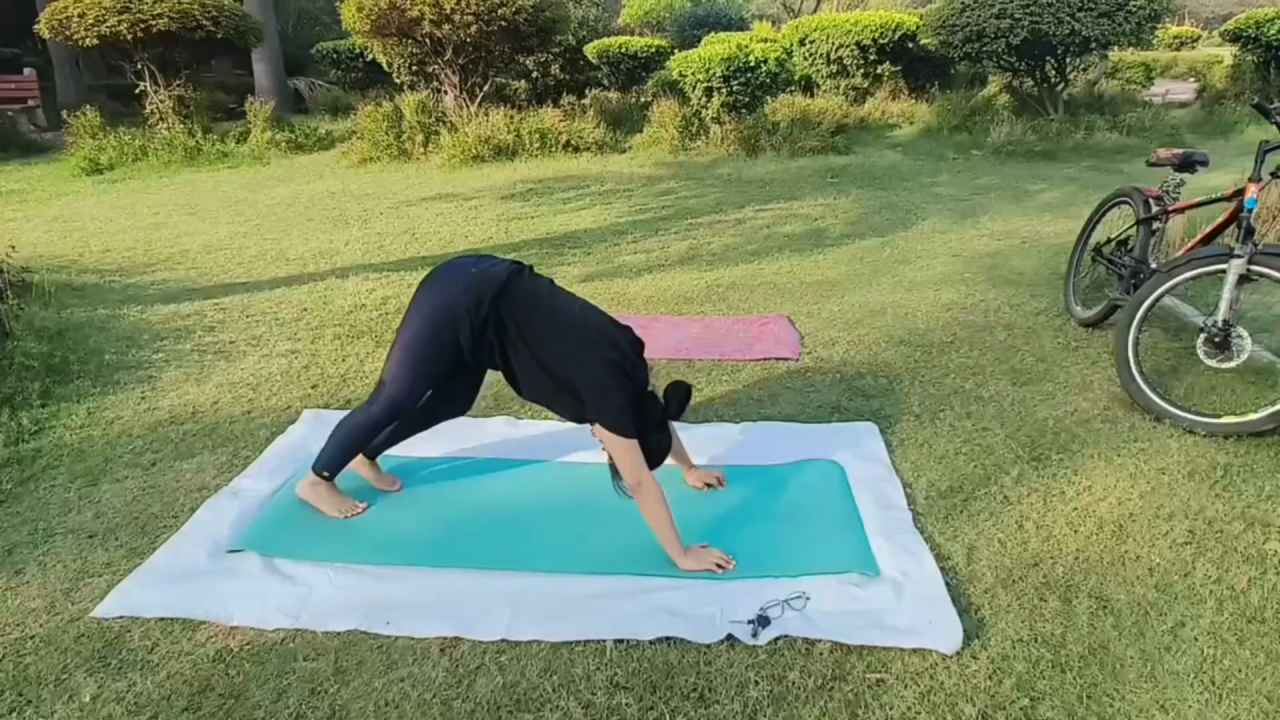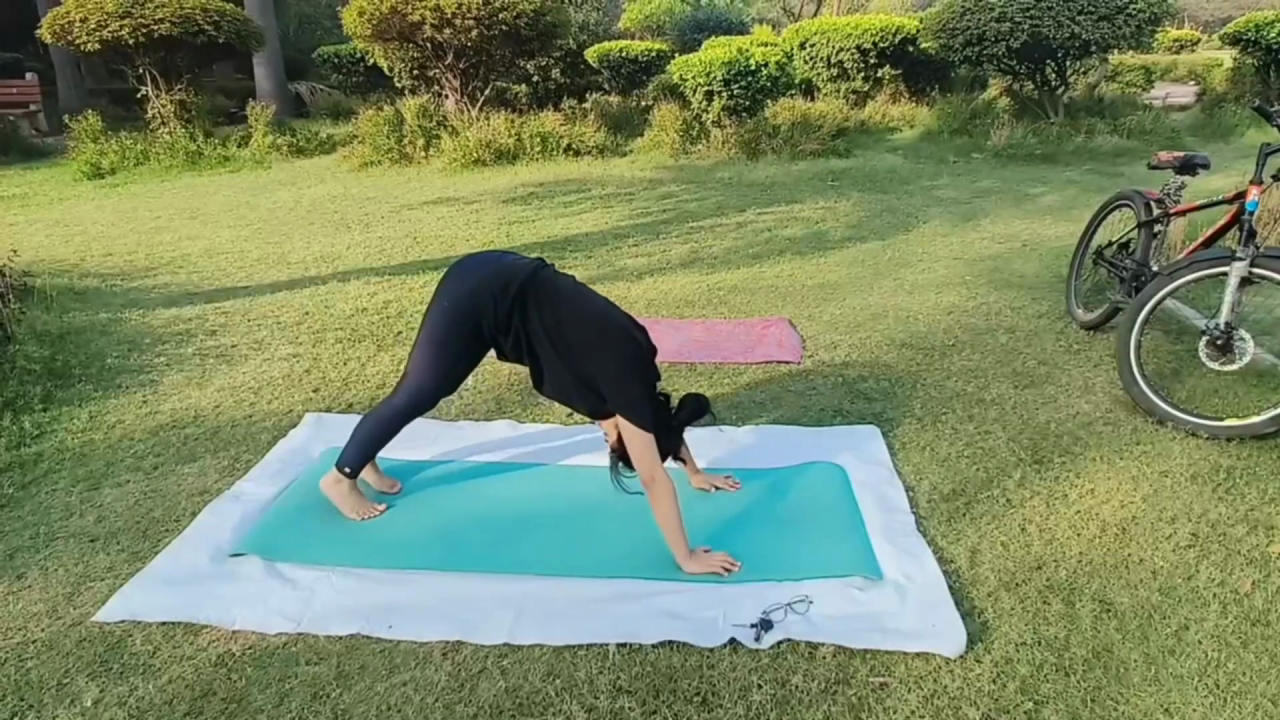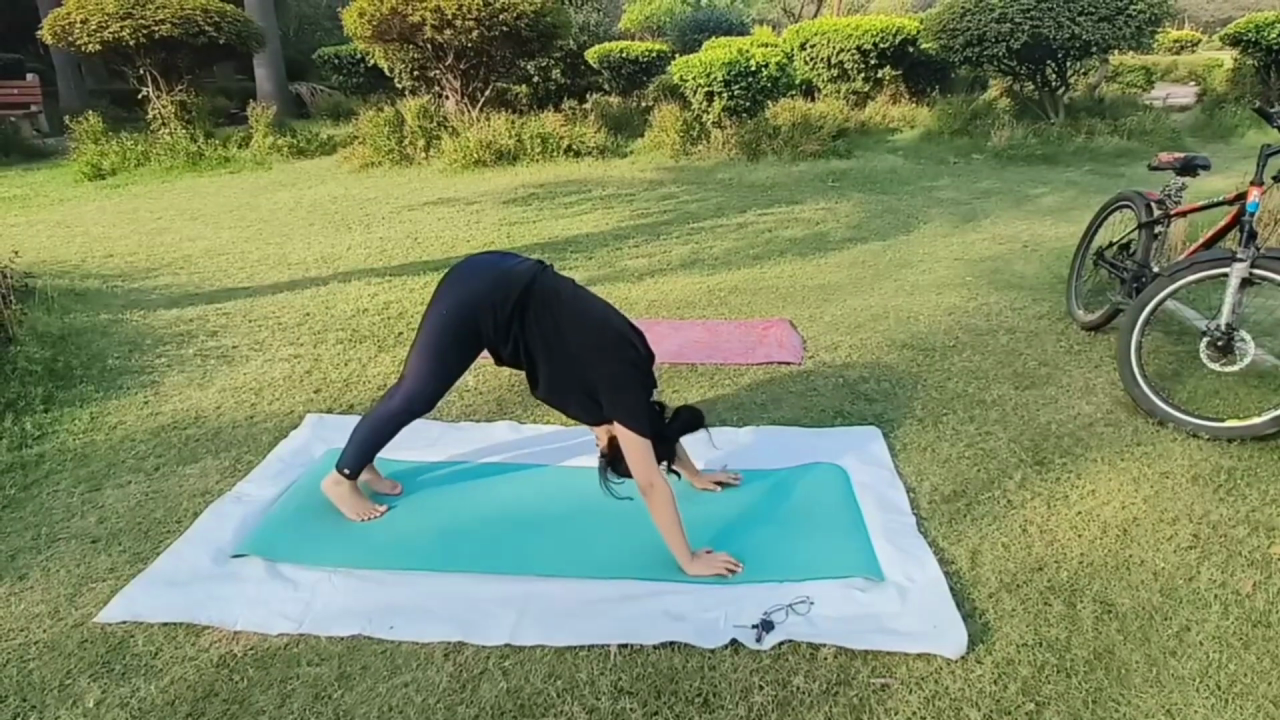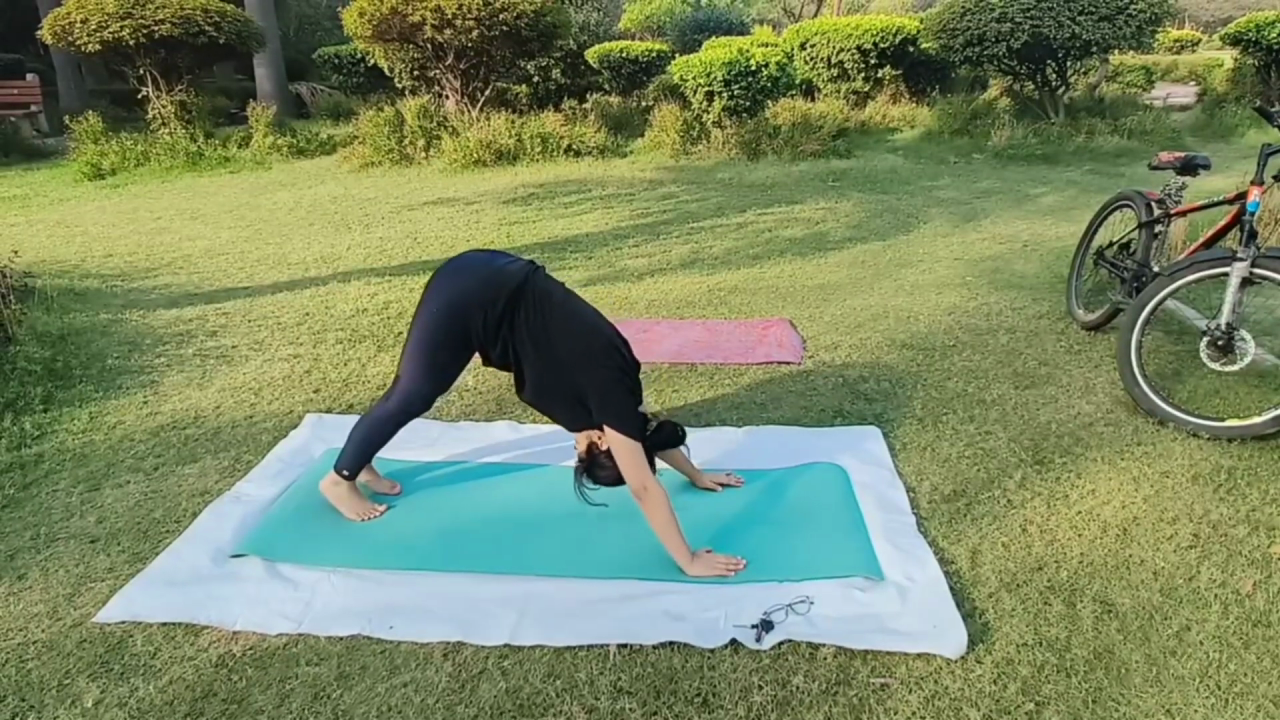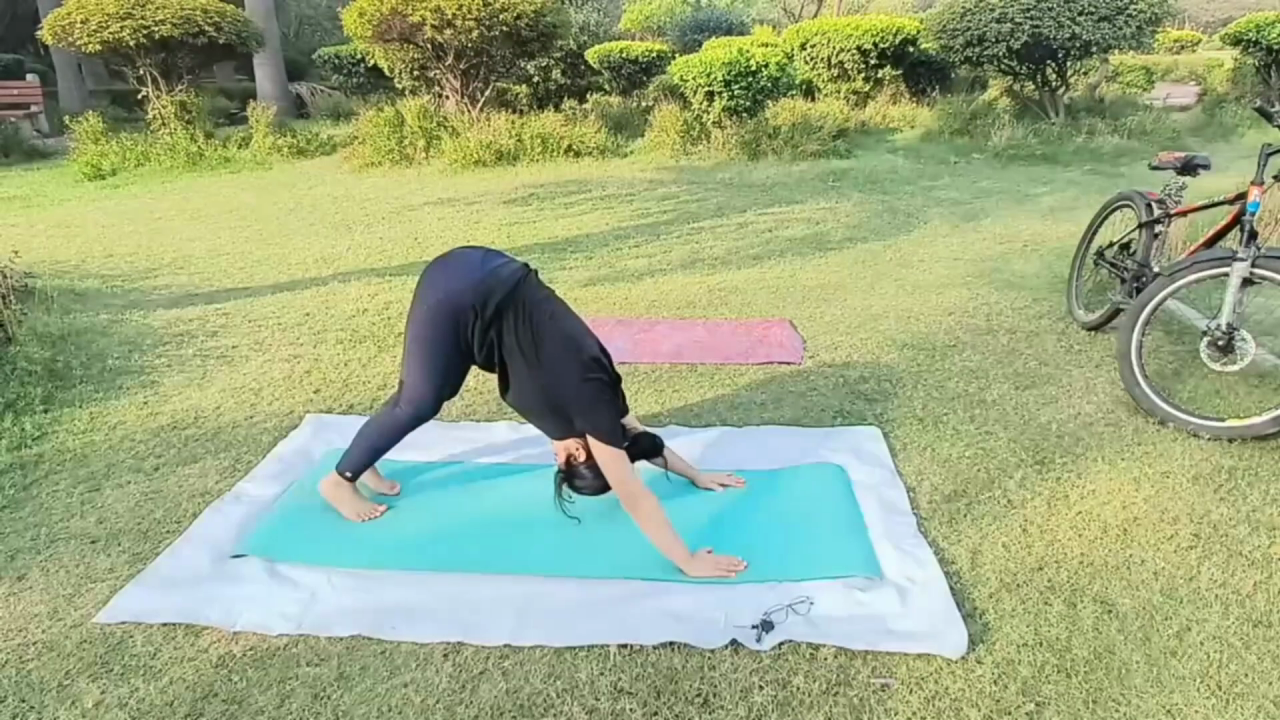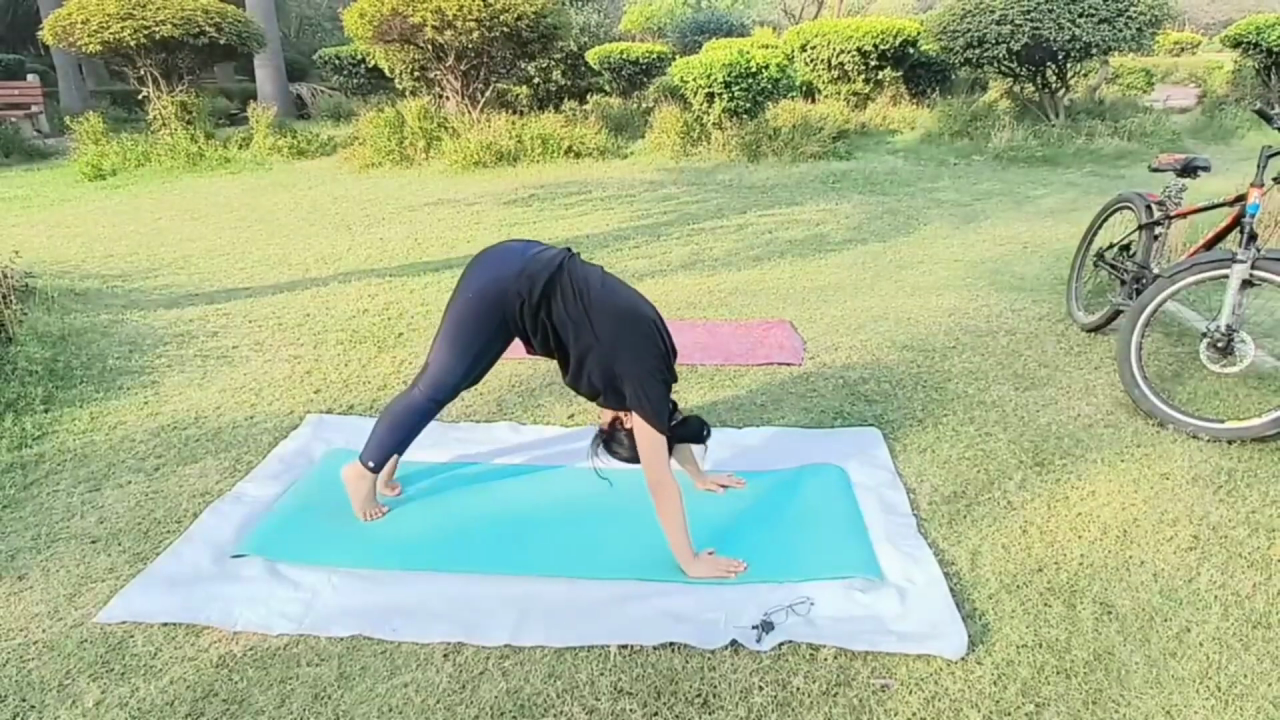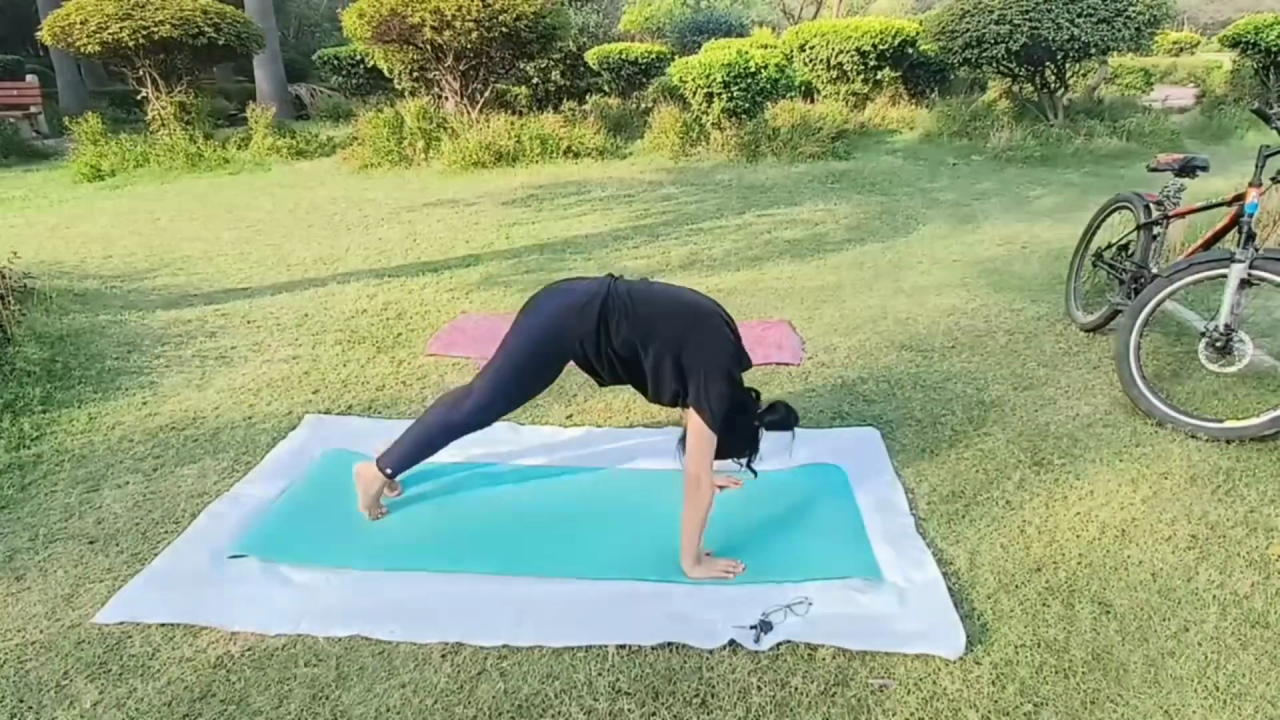
dt=0.5s
person 1, frame 1
left shoulder: (625, 365)
right shoulder: (608, 388)
left elbow: (652, 418)
right elbow: (640, 483)
left wrist: (691, 469)
right wrist: (682, 555)
left hip: (481, 285)
right hip: (461, 304)
left knee: (453, 400)
right knee: (393, 399)
left ankle: (366, 456)
right ankle: (317, 480)
person 1, frame 2
left shoulder: (634, 368)
right shoulder: (626, 384)
left elbow: (665, 422)
right elbow: (654, 479)
left wrist: (696, 473)
right wrist: (687, 558)
left hip: (502, 283)
right hip: (482, 293)
left knee: (436, 387)
right knee: (418, 393)
left ankle: (366, 460)
right ankle: (341, 477)
person 1, frame 3
left shoulder: (630, 373)
right shoulder: (622, 390)
left elbow: (660, 429)
right elbow: (651, 484)
left wrist: (696, 476)
right wrist: (690, 561)
left hip: (501, 284)
right hip: (482, 297)
left knee: (420, 389)
right knee: (416, 395)
left ankle: (363, 466)
right ankle: (342, 479)
person 1, frame 4
left shoulder: (613, 382)
right shoulder: (609, 395)
left elbow: (651, 432)
right elbow: (645, 488)
left wrist: (697, 475)
right wrist: (690, 561)
left hip: (490, 285)
right hip: (469, 296)
left knee: (420, 390)
right knee: (411, 397)
left ankle: (362, 466)
right ankle: (339, 479)
person 1, frame 5
left shoulder: (595, 392)
right shoulder: (590, 404)
left elbow: (636, 436)
right elbow: (633, 496)
left wrist: (697, 476)
right wrist: (689, 562)
left hip: (482, 281)
right hip: (458, 295)
left knee: (425, 398)
right knee: (419, 403)
left ankle: (363, 464)
right ankle: (340, 481)
person 1, frame 6
left shoulder: (648, 367)
right shoulder: (645, 381)
left elbow: (672, 425)
right elbow: (660, 481)
left wrist: (698, 475)
right wrist: (690, 562)
left hip: (531, 275)
right hip: (509, 282)
left knee: (445, 383)
right knee: (436, 386)
left ankle: (387, 457)
right ankle: (363, 471)
person 1, frame 7
left shoulder: (719, 356)
right shoulder: (716, 380)
right elbow: (697, 480)
left wrist: (706, 475)
right wrist: (692, 562)
left hip: (578, 307)
right hip: (569, 321)
left knee: (479, 398)
right knee: (478, 406)
left ankle: (395, 457)
right ankle: (377, 472)
